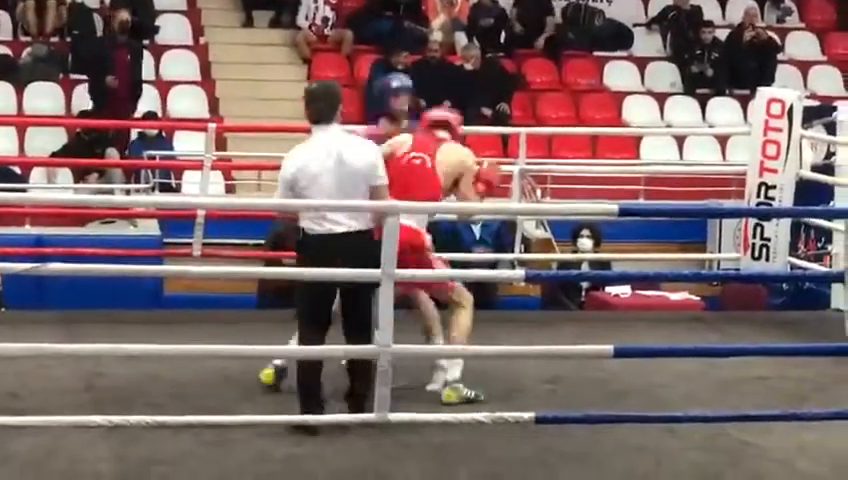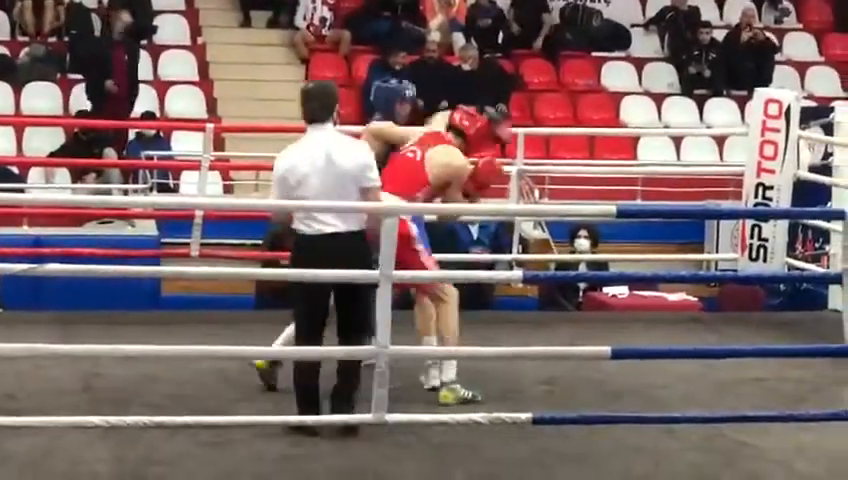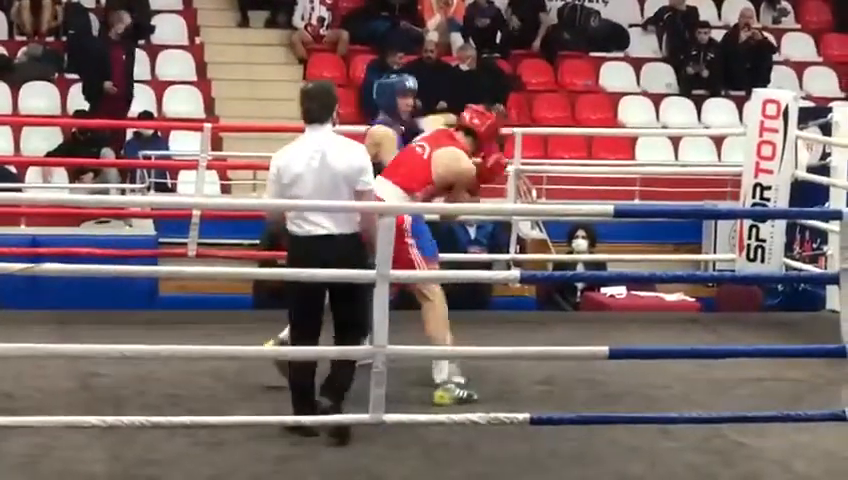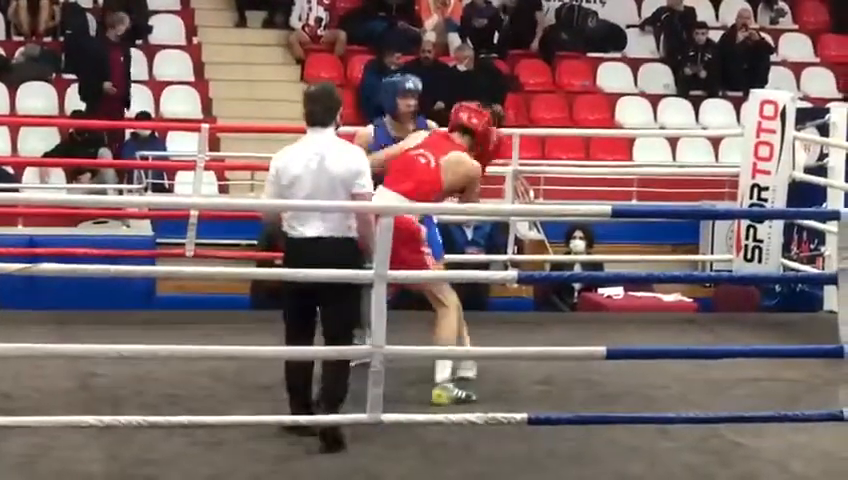
dt=0.1s
person 1, frame 1
left shoulder: (296, 158)
right shoulder: (366, 149)
right elbow: (382, 205)
right wrist: (379, 239)
left hip: (316, 248)
right hip: (359, 245)
left knee: (311, 332)
right knee: (359, 329)
left ankle: (311, 411)
right ankle: (358, 403)
person 1, frame 2
left shoulder: (288, 157)
right shoulder: (359, 150)
left elbow: (279, 216)
right wrist: (375, 245)
left hip: (310, 249)
right hip: (353, 246)
left knee: (308, 334)
right knee: (354, 331)
left ankle: (308, 412)
right ankle: (344, 404)
person 1, frame 3
left shoulder: (285, 157)
right shoulder: (354, 151)
left elbow: (273, 215)
right elbow: (368, 211)
right wrist: (372, 247)
left hip: (303, 250)
right hip: (346, 248)
left knee: (303, 335)
right knee: (349, 333)
left ankle: (304, 414)
right ankle: (332, 399)
person 1, frame 4
left shoulder: (284, 158)
right shoulder: (353, 156)
right elbow: (365, 215)
right wrist: (368, 253)
left hip: (299, 252)
right hip: (341, 251)
left knee: (298, 335)
right knee: (339, 339)
left ankle: (301, 413)
right ankle: (327, 413)
person 2, frame 1
left shoulder: (404, 140)
right shoulder: (461, 156)
right wrist: (482, 191)
right hip: (407, 236)
right knee: (462, 303)
right ankle: (452, 383)
person 2, frame 2
left shoulder: (421, 133)
right shoulder: (460, 164)
left elbow: (374, 129)
right wrist: (473, 190)
right hip: (394, 223)
right knee: (447, 298)
right ankle: (449, 384)
person 2, frame 3
left shoulder: (435, 131)
right shoulder: (465, 165)
right wrist: (478, 182)
right hip: (392, 216)
right knee: (433, 298)
right ankle: (445, 384)
person 2, frame 4
left shoulder: (424, 136)
right shoulder: (470, 167)
left elbow: (373, 164)
right elbow: (469, 200)
right hip: (401, 225)
right knee: (447, 302)
right ankle: (444, 384)
person 3, frame 1
left shoulder: (135, 47)
right shoulder: (102, 45)
left elbow: (137, 75)
right elbow: (91, 69)
left wrist: (135, 97)
right wrist: (104, 80)
left hip: (126, 101)
right hip: (104, 100)
left knee: (122, 140)
person 3, frame 2
left shoulder: (132, 47)
right shoulder: (99, 45)
right elbow: (88, 71)
left wrist: (132, 96)
right wrist: (103, 83)
left hip: (123, 101)
right hip: (103, 100)
left knee: (120, 139)
person 3, frame 3
left shoulder: (128, 46)
right shoulder: (97, 46)
right elbow: (84, 71)
left wrist: (128, 96)
right wrist: (101, 84)
left hip: (121, 101)
right hip: (101, 100)
left knee: (118, 139)
person 3, frame 4
left shoulder: (124, 47)
right shoulder: (95, 46)
right elbow: (83, 72)
left wrist: (126, 96)
right wrist: (101, 85)
left hip: (118, 102)
right hip: (98, 101)
left knee: (117, 139)
